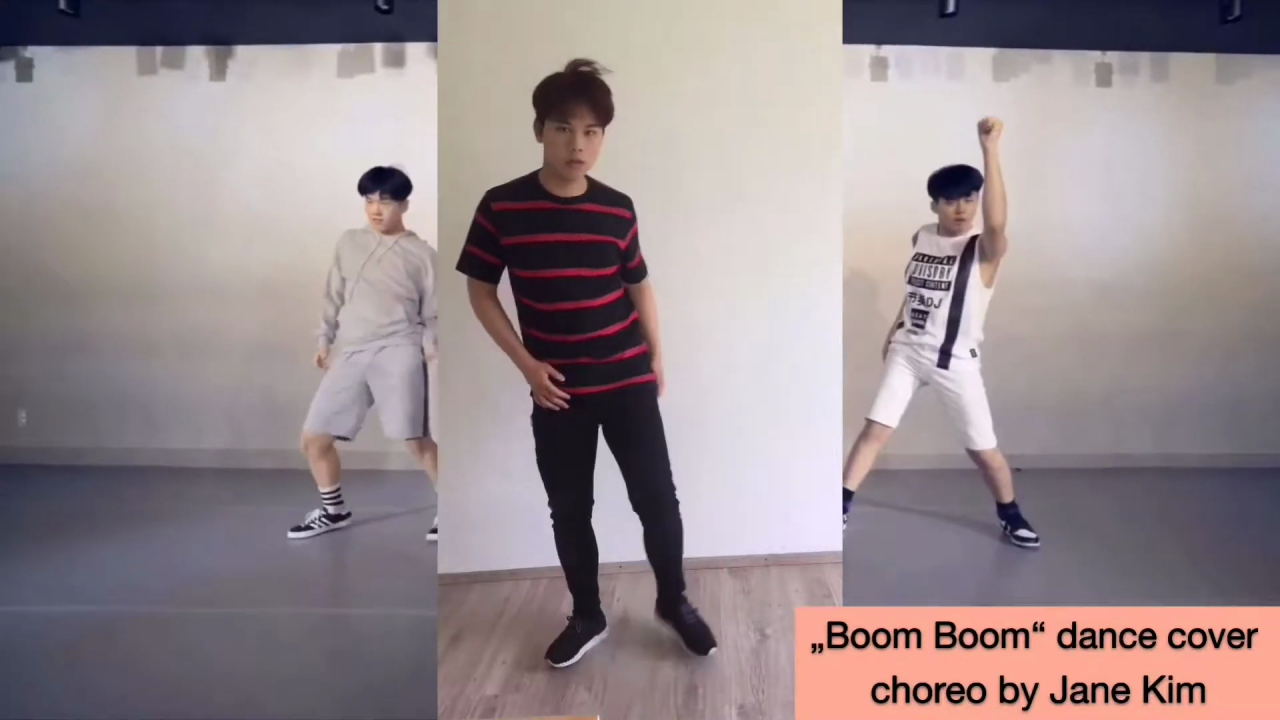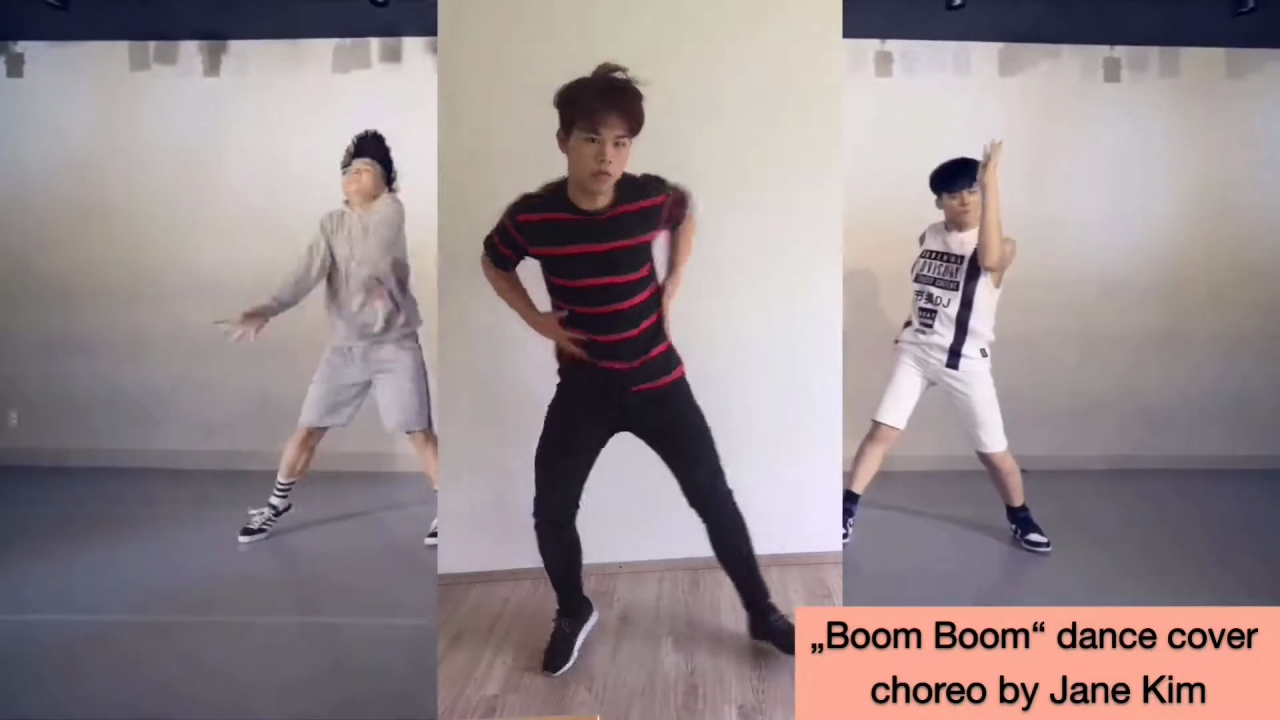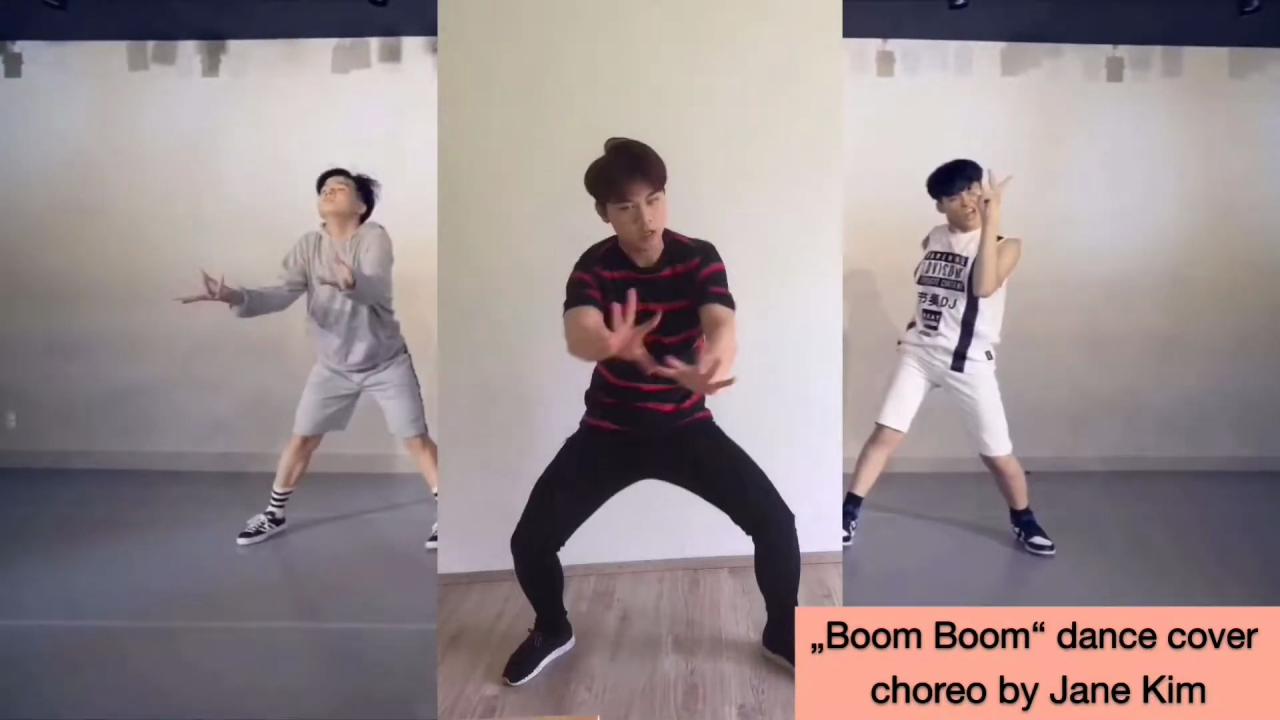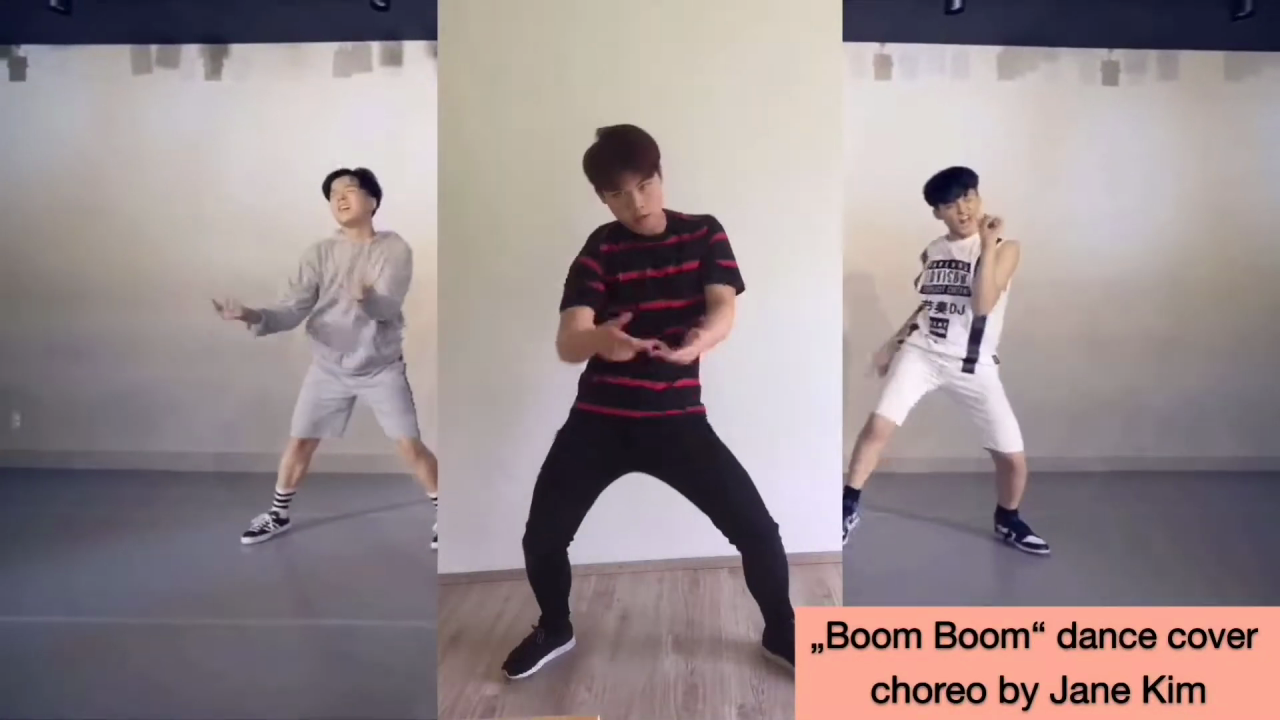
dt=0.3s
person 1, frame 1
left shoulder: (617, 209)
right shoulder: (501, 207)
right elbow: (480, 290)
left wrist: (657, 357)
right wrist: (525, 362)
left hip: (627, 381)
right hip: (556, 389)
left knee: (656, 498)
right knee: (569, 511)
left ankle: (673, 601)
right ankle: (588, 617)
person 1, frame 2
left shoulder: (648, 194)
right shoulder: (535, 214)
left elbow: (681, 216)
right elbow: (494, 263)
left wrist: (664, 285)
right wrist: (542, 322)
left hip: (657, 381)
right hip: (584, 388)
left knee: (711, 498)
right knee: (551, 510)
left ankle: (763, 613)
right ankle: (574, 613)
person 1, frame 3
left shoulder: (697, 258)
right shoulder: (596, 267)
left elbow: (722, 327)
right elbow: (581, 337)
left wrist: (714, 365)
right wrist: (615, 344)
left hip: (686, 425)
right hip: (609, 430)
left knee: (775, 523)
right knee: (530, 538)
left ankle: (782, 632)
right ankle: (552, 630)
person 1, frame 4
left shoulder: (705, 233)
right shoulder: (601, 249)
left elbow: (724, 306)
right elbow: (569, 338)
left wrist: (696, 344)
right wrist: (600, 340)
left hip: (677, 420)
right hip: (599, 422)
left knee: (757, 529)
right knee: (542, 539)
left ankle: (782, 632)
right ankle: (554, 629)
person 2, frame 1
left shoulder: (986, 250)
right shoulder: (921, 237)
left elbow: (996, 221)
left wrist: (990, 148)
right wrist: (894, 329)
left hip: (956, 361)
right hip: (907, 352)
left knee: (983, 448)
right knee: (875, 430)
left ankle: (1010, 515)
right ankle: (841, 506)
person 2, frame 2
left shoulder: (1001, 246)
right shoulder: (929, 236)
left elbow: (988, 262)
left wrist: (990, 182)
right wrist: (907, 331)
left hip: (966, 361)
right hip: (915, 351)
left knee: (994, 452)
right knee: (882, 431)
left ankle: (1021, 520)
right ankle: (845, 512)
person 2, frame 3
left shoulder: (1006, 245)
right shoulder: (934, 239)
left elbow: (983, 287)
left wrist: (991, 219)
right wrist: (911, 334)
left hip: (970, 363)
right hip: (918, 353)
left knee: (999, 455)
right knee: (885, 434)
left ankle: (1025, 522)
right ankle: (847, 515)
person 2, frame 4
left shoulder: (1004, 249)
right shoulder: (932, 252)
left elbow: (983, 307)
left wrist: (988, 247)
right wrist: (892, 346)
left hip: (974, 366)
right hip: (922, 353)
left knee: (1013, 455)
right knee: (879, 425)
left ankle: (1008, 521)
right ankle: (849, 508)
person 3, frame 1
left shoulder: (421, 254)
right shoulder: (349, 243)
left elbow: (434, 312)
right elbow: (334, 297)
left wrist: (431, 345)
right wrist: (325, 340)
left hip: (398, 353)
right hip: (350, 355)
left knee: (415, 439)
right knee: (313, 439)
right ankle: (334, 511)
person 3, frame 2
left shoulder: (389, 209)
right shoulder: (332, 222)
left elbow: (385, 247)
right elbow: (308, 271)
left wrist: (378, 274)
right wrist: (267, 308)
left hip: (396, 345)
right hip: (345, 347)
left knee: (419, 432)
right knee: (308, 429)
right ankle: (276, 505)
person 3, frame 3
left shoulder: (374, 237)
right shoulder: (308, 246)
left elbow: (377, 288)
right elbow: (283, 293)
left wrist: (352, 283)
right wrist: (235, 296)
left hip: (387, 362)
right hip: (333, 365)
left knee: (417, 440)
right knee: (302, 438)
right ankle: (274, 514)
person 3, frame 4
left shoulder: (394, 249)
right shoulder: (320, 253)
left elbow: (390, 308)
right elbow: (292, 309)
left wrist: (369, 299)
right wrist: (253, 316)
left hip: (381, 368)
right hip: (329, 367)
left knee: (409, 446)
right knee: (300, 441)
right ankle: (278, 514)
